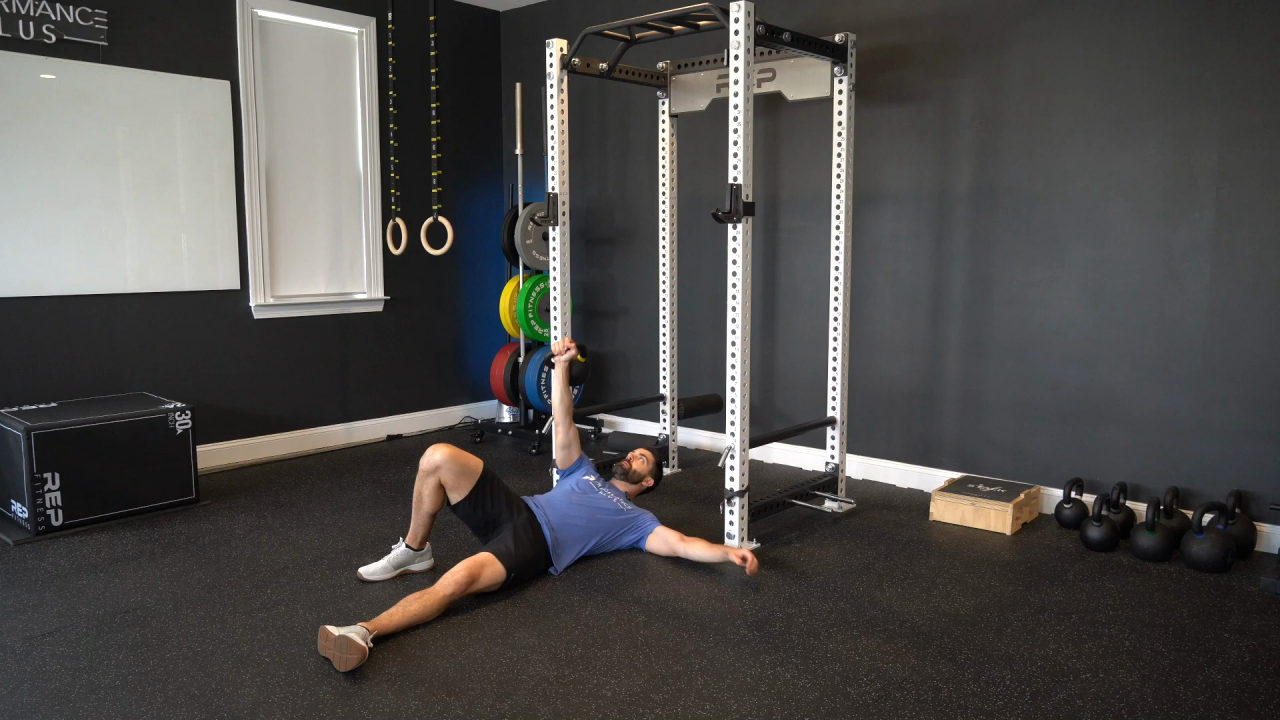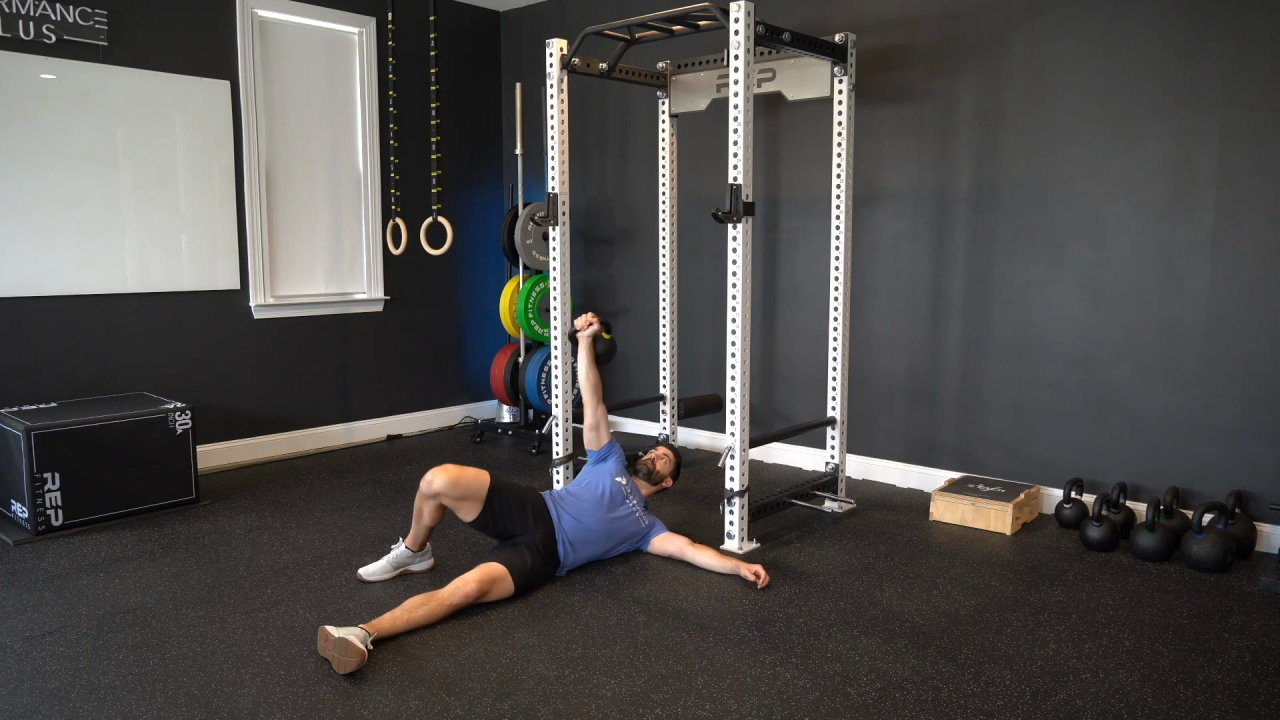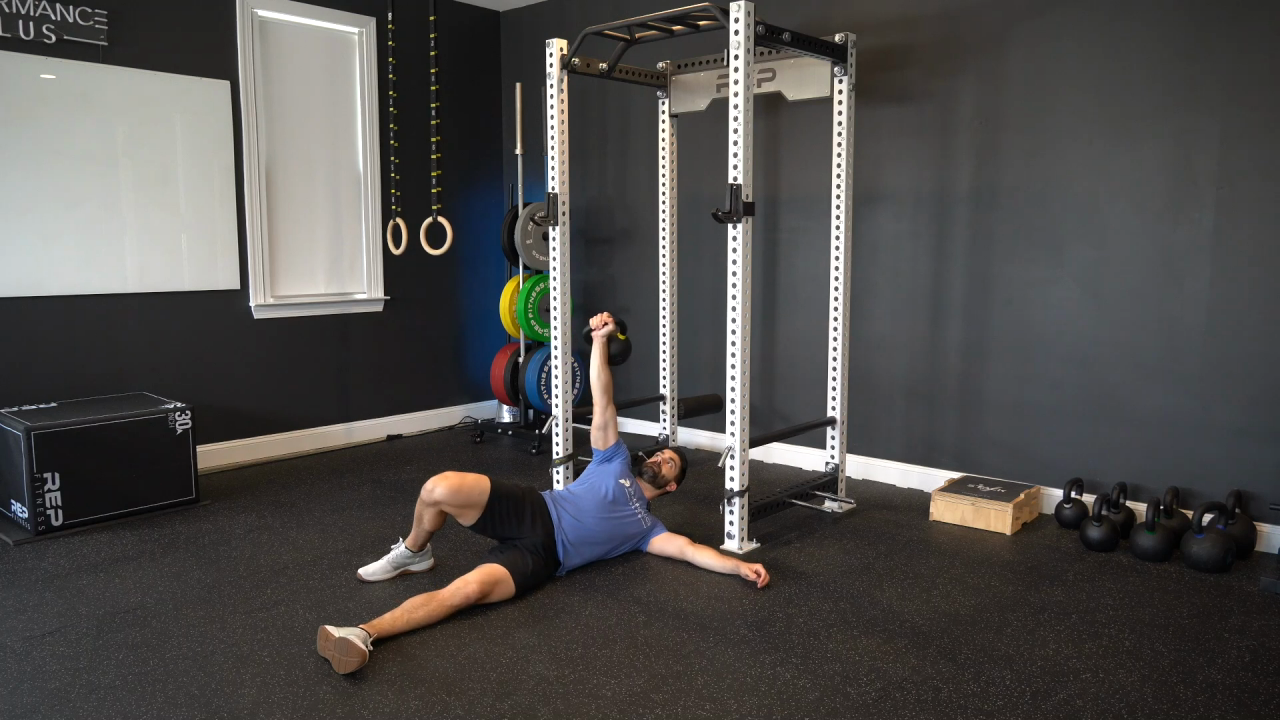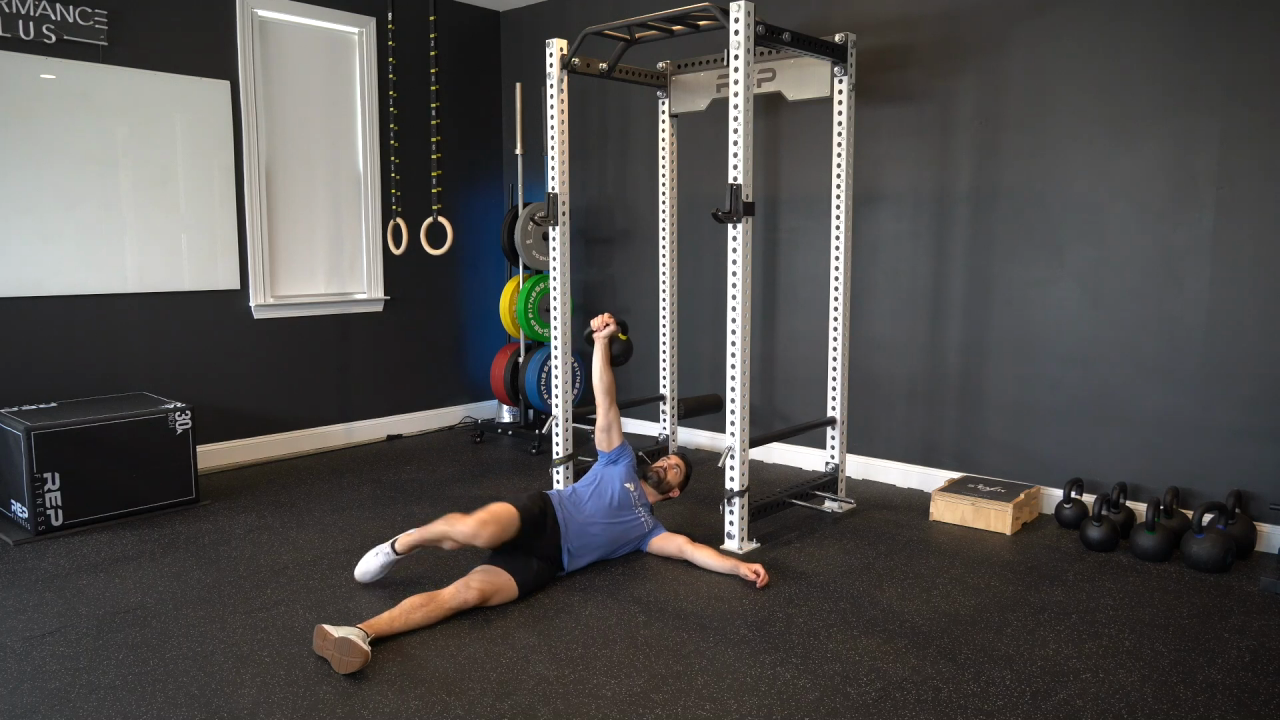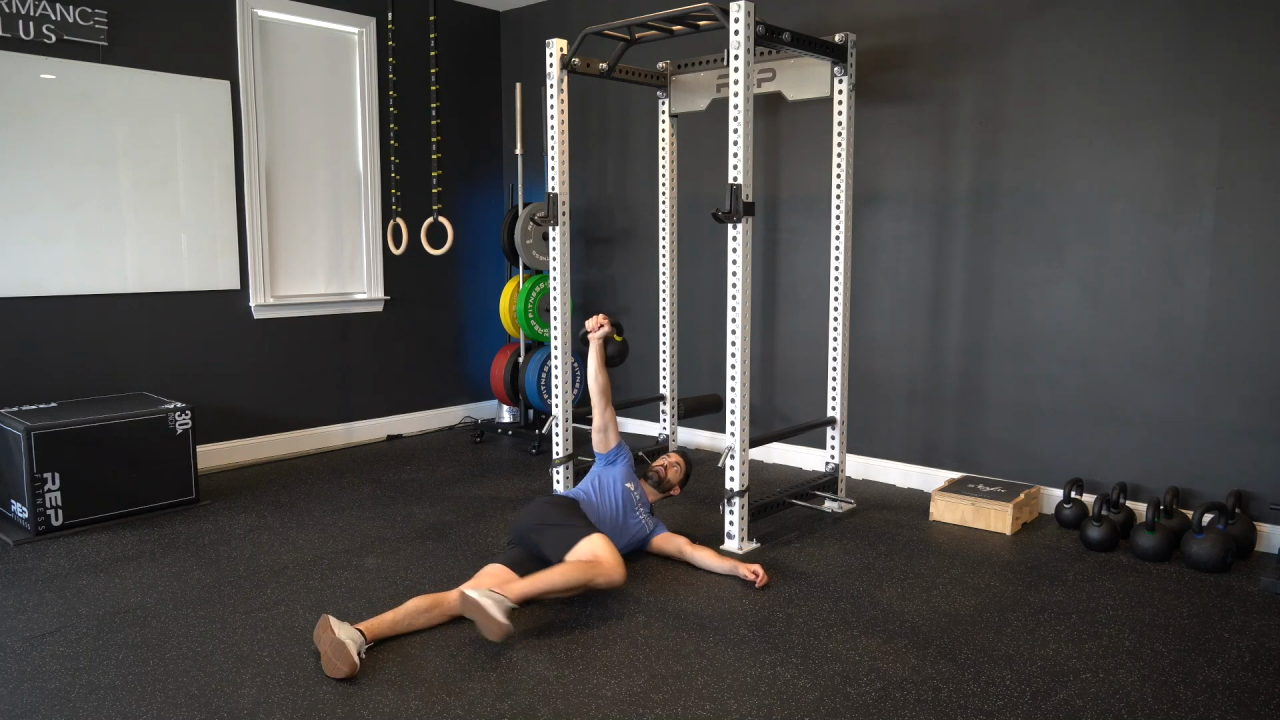
dt=0.4s
person 1, frame 1
left shoulder: (636, 521)
right shoulder: (584, 473)
left elbow: (680, 544)
right elbow: (563, 426)
left wrist: (729, 552)
right wrist: (562, 367)
left hip: (531, 546)
right hip: (514, 511)
left knee: (457, 581)
right knee: (439, 455)
left ankle: (365, 631)
right ankle: (414, 551)
person 1, frame 2
left shoulder: (646, 525)
right shoulder: (611, 460)
left elbow: (689, 550)
right elbow: (592, 404)
left wrist: (742, 566)
right wrist: (586, 340)
left hip: (542, 554)
right hip: (530, 511)
left knee: (466, 590)
right knee: (440, 480)
left ankle: (364, 632)
right ankle: (414, 552)
person 1, frame 3
left shoulder: (646, 526)
right shoulder: (616, 461)
left elbow: (688, 549)
right elbow: (602, 404)
left wrist: (741, 565)
right wrist: (599, 339)
left hip: (541, 554)
right hip: (529, 511)
left knee: (467, 590)
right knee: (440, 488)
left ankle: (365, 633)
right ankle: (414, 552)
person 1, frame 4
left shoulder: (648, 527)
right shoulder: (620, 462)
left elbow: (689, 549)
right elbow: (606, 405)
left wrist: (740, 565)
right wrist: (602, 341)
left hip: (546, 558)
right hip: (543, 511)
left knee: (469, 592)
right knee: (479, 530)
left ankle: (362, 632)
right ankle: (400, 546)
person 1, frame 5
left shoulder: (649, 526)
right shoulder: (619, 462)
left elbow: (688, 550)
right elbow: (601, 405)
left wrist: (739, 567)
right wrist: (596, 341)
left hip: (552, 558)
right hip: (553, 515)
left knee: (466, 598)
